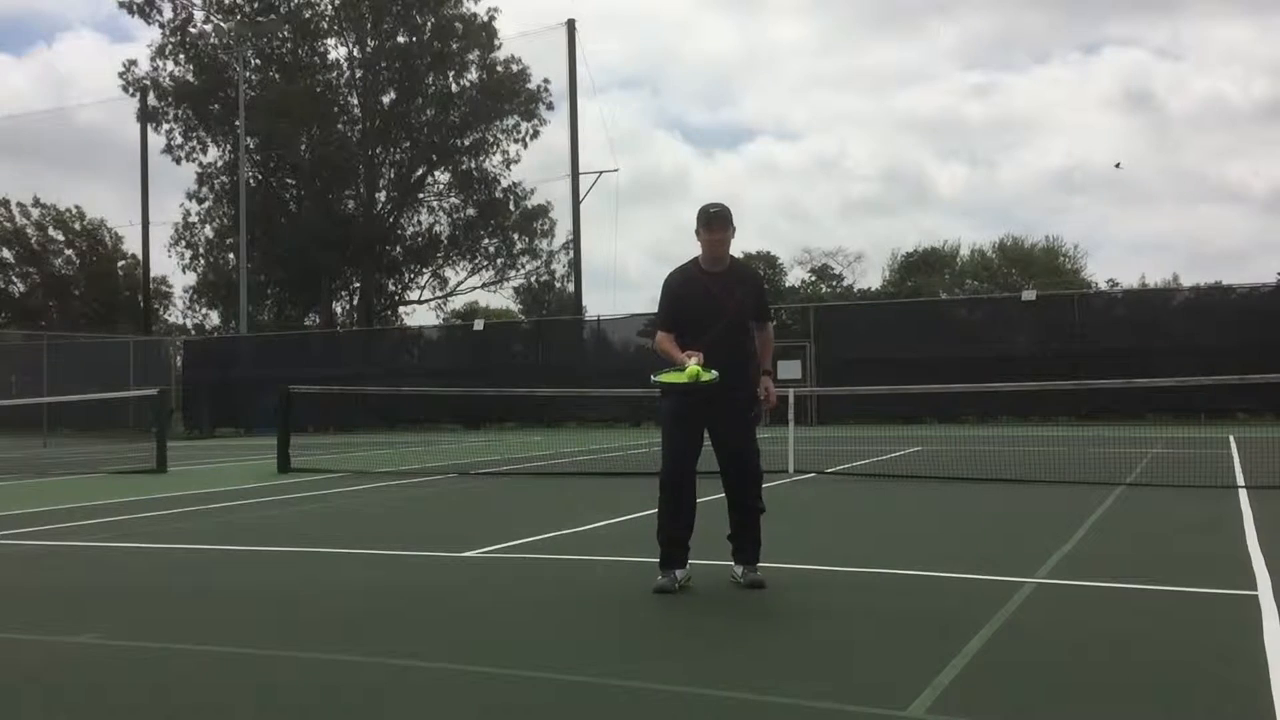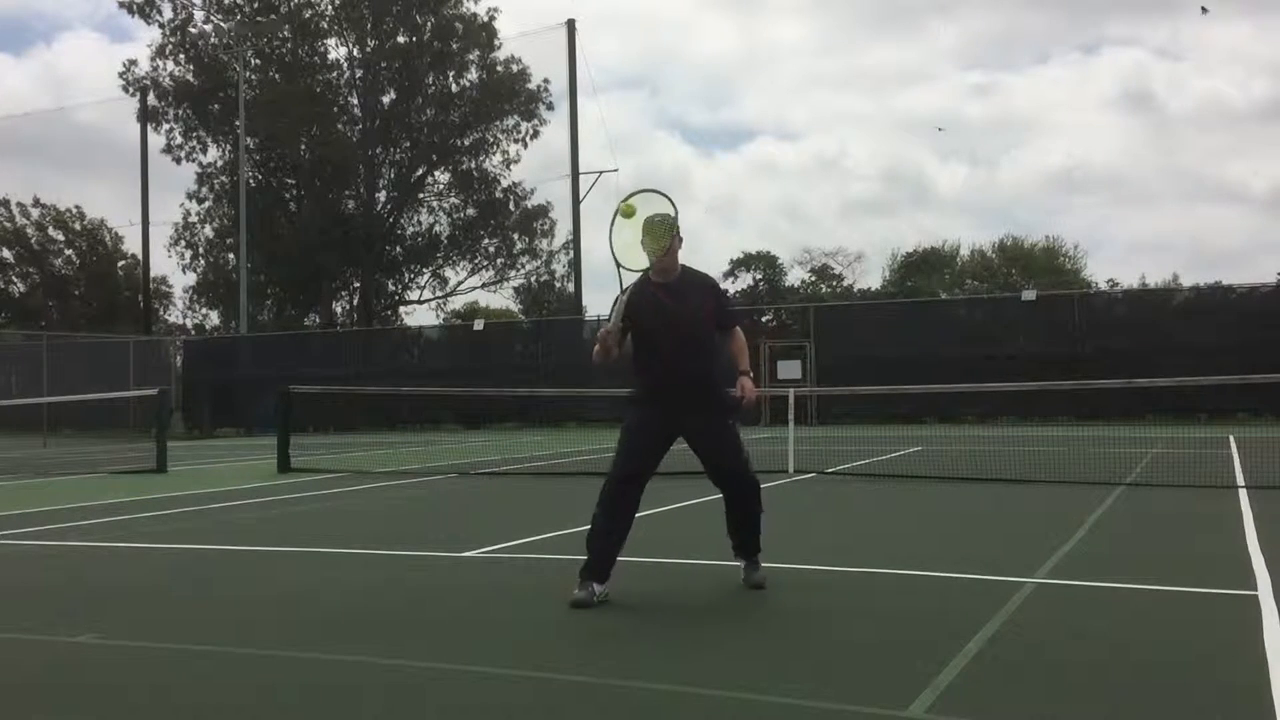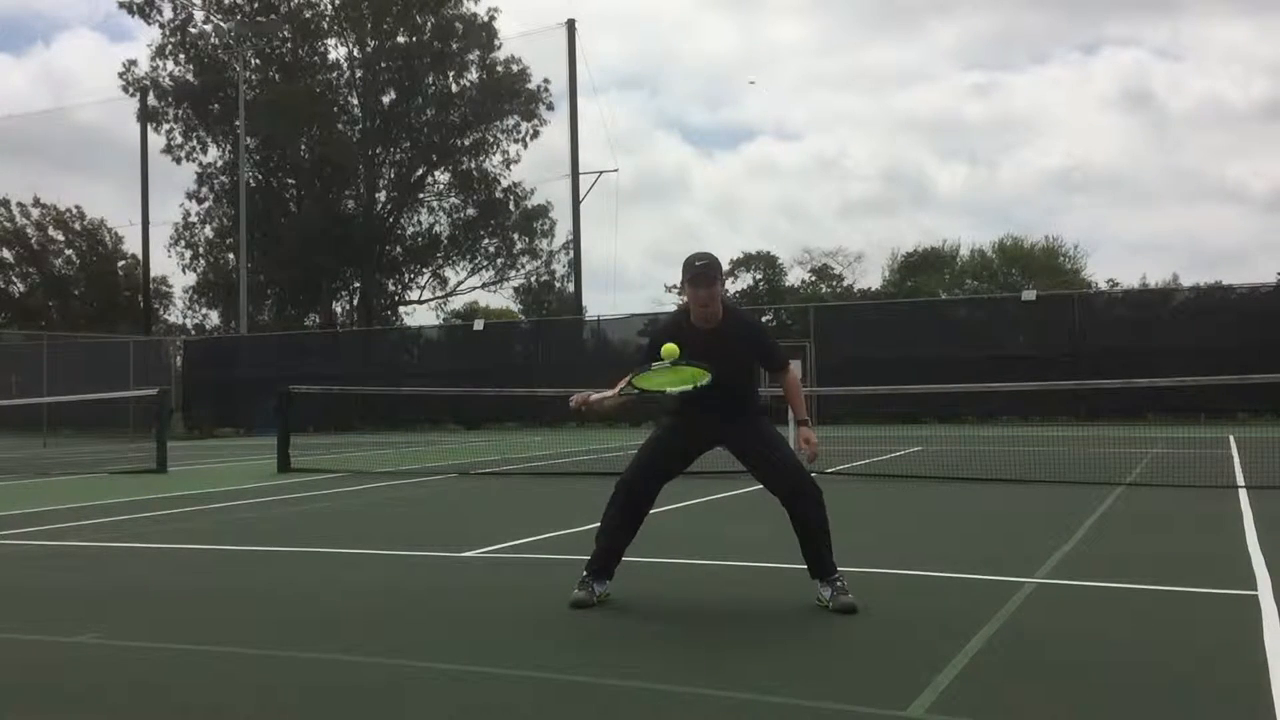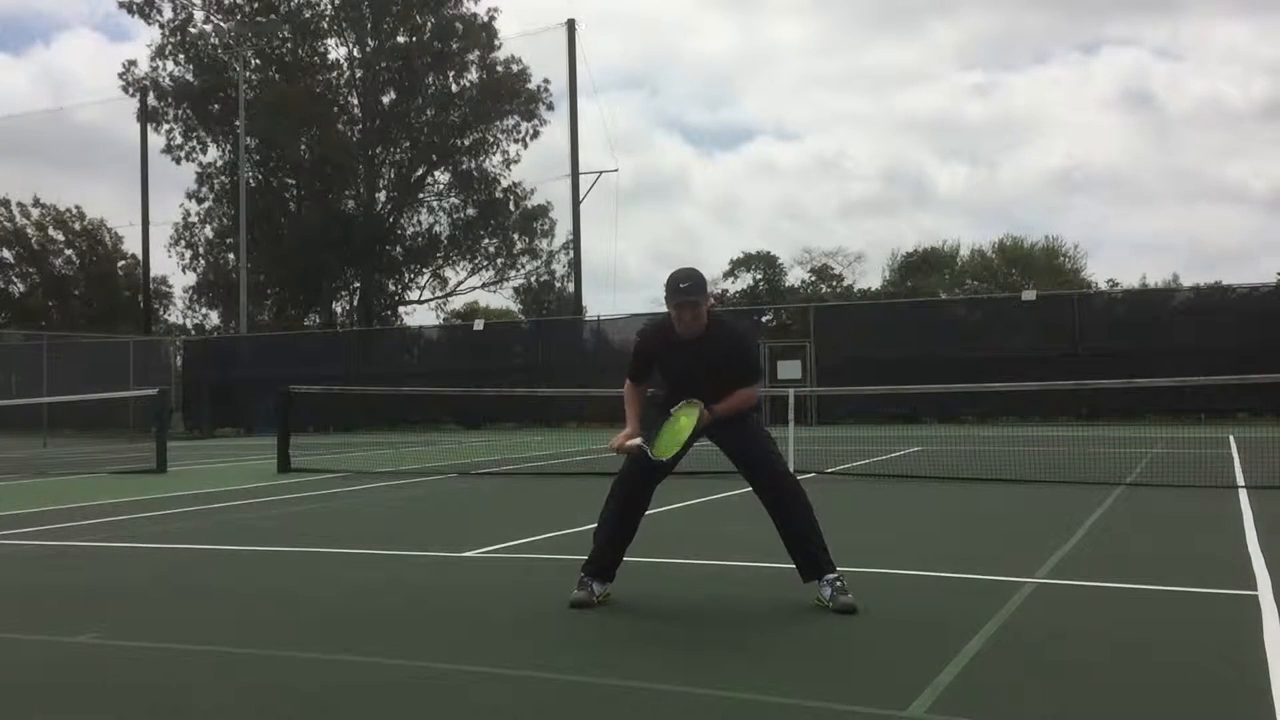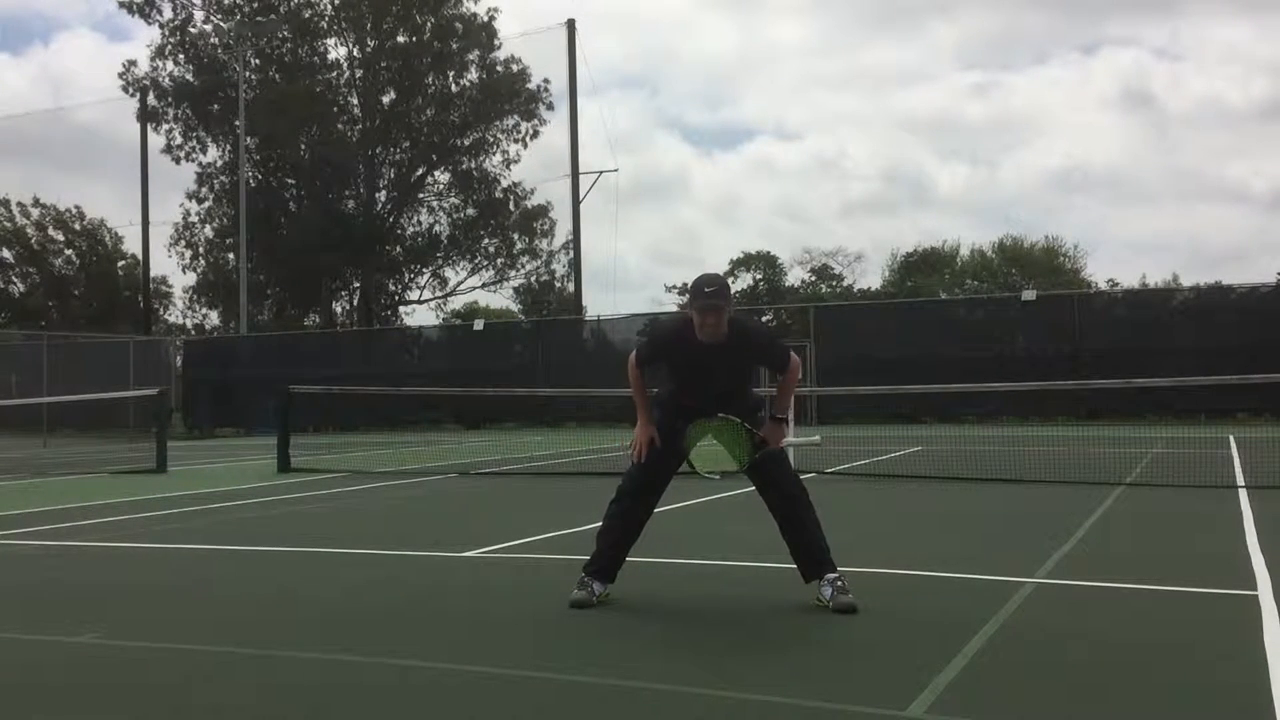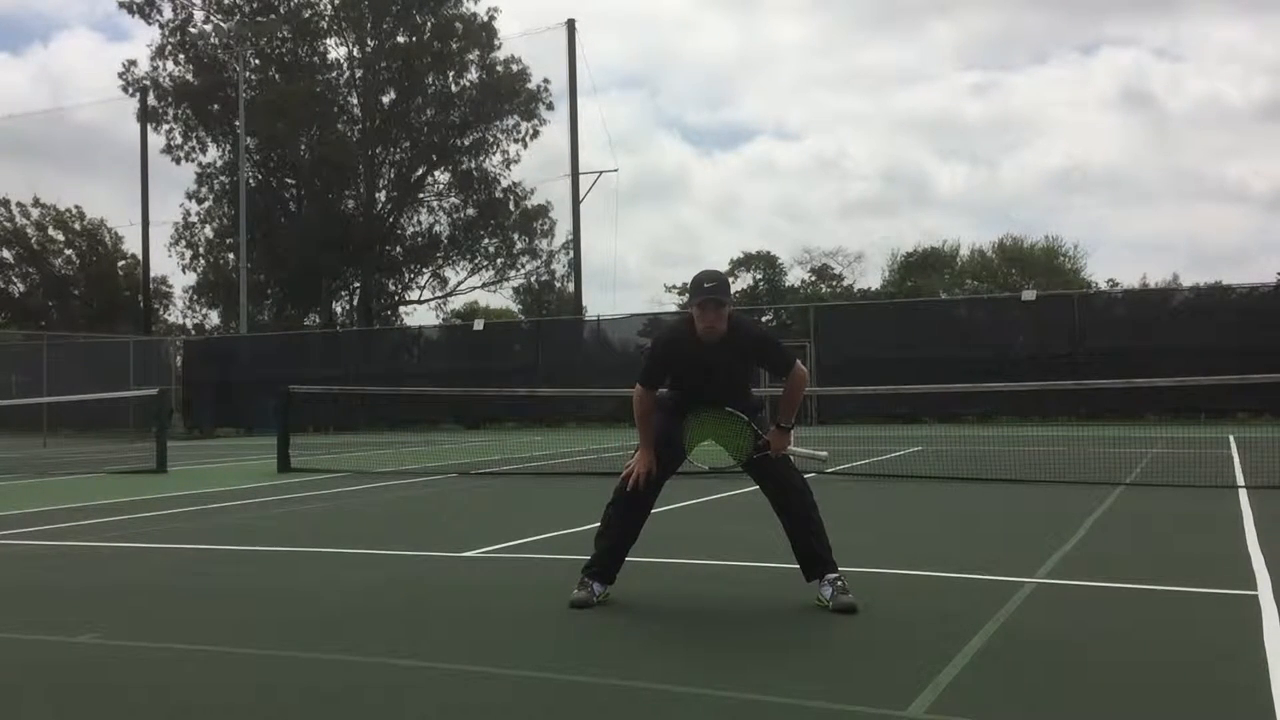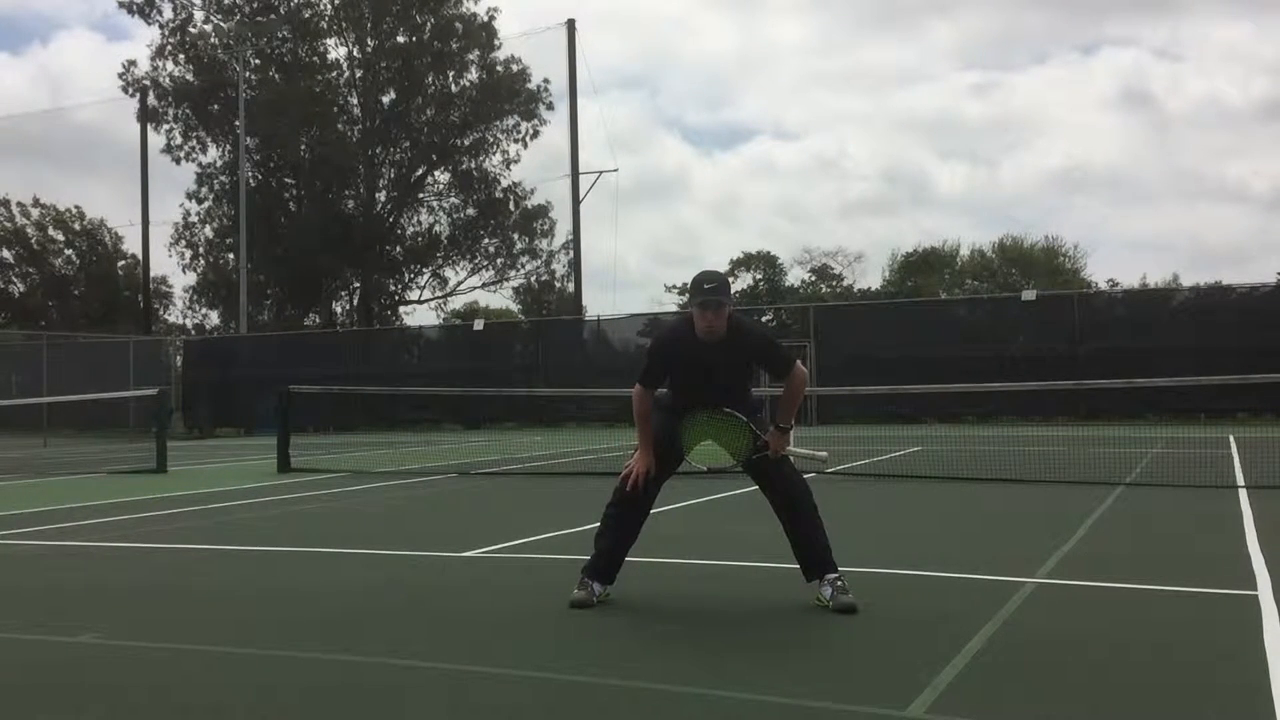
dt=0.7s
person 1, frame 1
left shoulder: (749, 278)
right shoulder: (678, 281)
left elbow: (763, 328)
right elbow: (662, 336)
left wrist: (765, 374)
right wrist: (681, 358)
left hip: (736, 393)
right hip: (685, 393)
left knee: (744, 477)
right knee: (675, 475)
left ankle: (745, 560)
right ankle: (674, 565)
person 1, frame 2
left shoulder: (704, 286)
right shoulder: (633, 297)
left elbow: (733, 332)
right elbow: (602, 359)
left wrist: (744, 375)
right wrist: (605, 344)
left hip: (708, 401)
right hip: (652, 404)
left knee: (741, 482)
right knee: (622, 483)
left ankle: (748, 557)
right ankle: (594, 577)
person 1, frame 3
left shoulder: (747, 327)
right shoulder: (669, 332)
left elbow: (785, 373)
left wrist: (803, 423)
right wrist: (603, 400)
left hip: (745, 418)
right hip: (688, 418)
left knee: (801, 488)
right knee: (633, 484)
left ankle: (828, 579)
right ankle: (596, 576)
person 1, frame 4
left shoulder: (731, 336)
right shoulder: (651, 337)
left elbow: (752, 390)
right elbow: (633, 384)
left wrist: (707, 414)
right wrist: (631, 426)
left hip: (731, 413)
right hip: (674, 411)
left knee: (781, 487)
right knee: (629, 485)
left ankle: (826, 577)
right ankle: (595, 576)
person 1, frame 5
left shoulder: (751, 335)
right shoulder: (669, 335)
left elbow: (791, 366)
right elbow: (636, 363)
left wrist: (777, 419)
right wrist: (643, 420)
left hip: (738, 411)
right hip: (678, 412)
left knee: (786, 489)
right knee: (636, 488)
left ankle: (827, 578)
right ankle: (596, 576)
person 1, frame 6
left shoulder: (751, 336)
right shoulder: (669, 340)
left elbow: (798, 375)
right elbow: (644, 393)
left wrist: (783, 427)
right wrist: (646, 449)
left hip: (739, 414)
right hip: (679, 414)
left knee: (791, 488)
right knee: (634, 487)
left ankle: (827, 578)
right ankle: (596, 578)
person 1, frame 7
left shoulder: (751, 336)
right shoulder: (669, 340)
left elbow: (798, 376)
right elbow: (643, 392)
left wrist: (781, 428)
right wrist: (645, 449)
left hip: (738, 413)
right hip: (678, 414)
left knee: (790, 489)
right knee: (633, 487)
left ankle: (828, 578)
right ankle: (595, 578)
